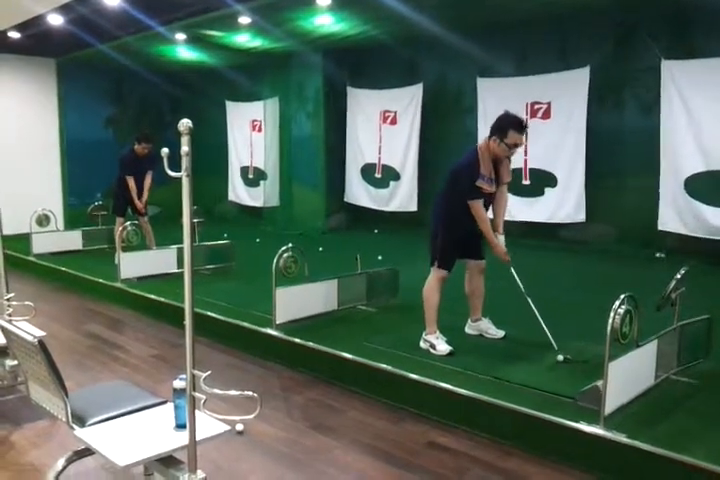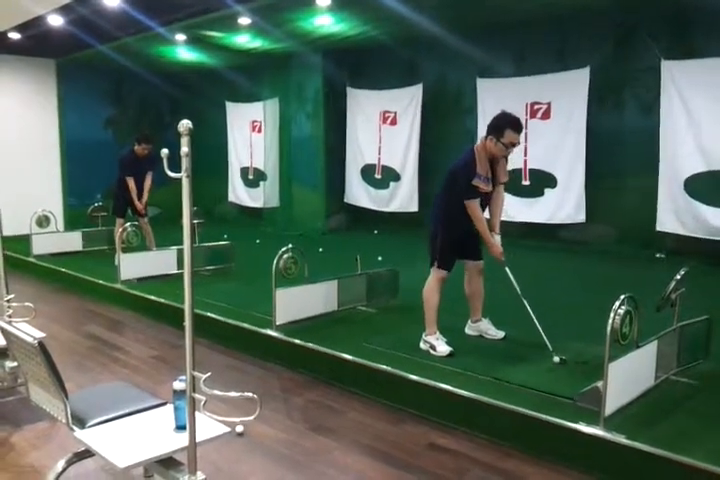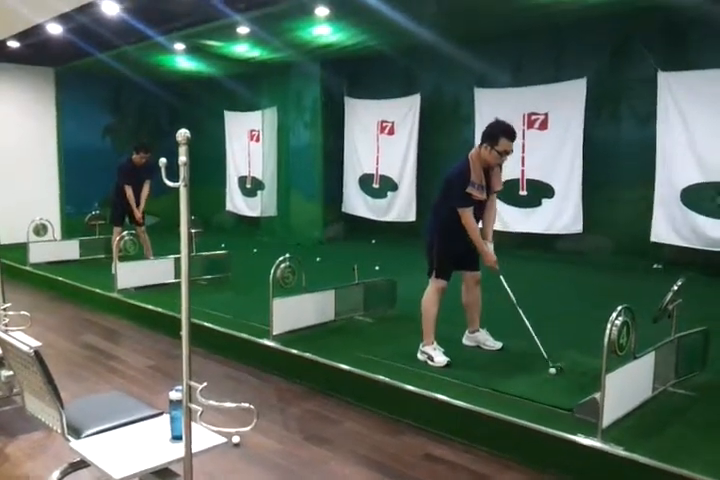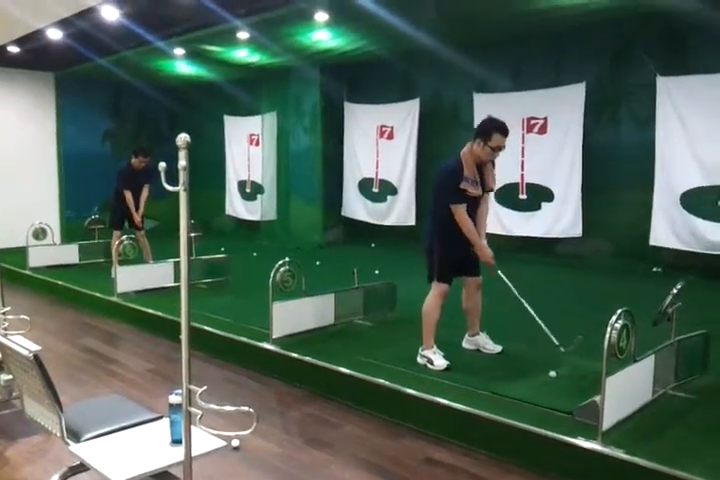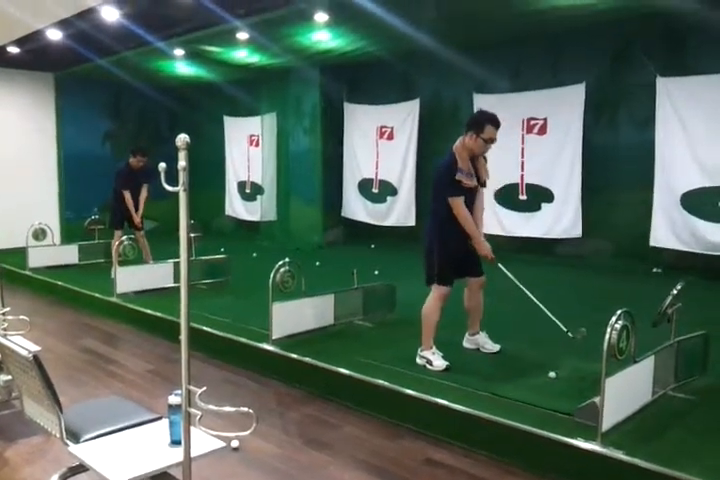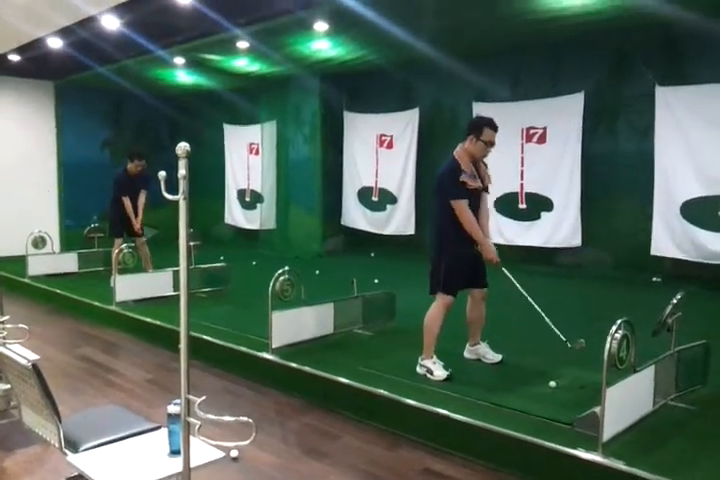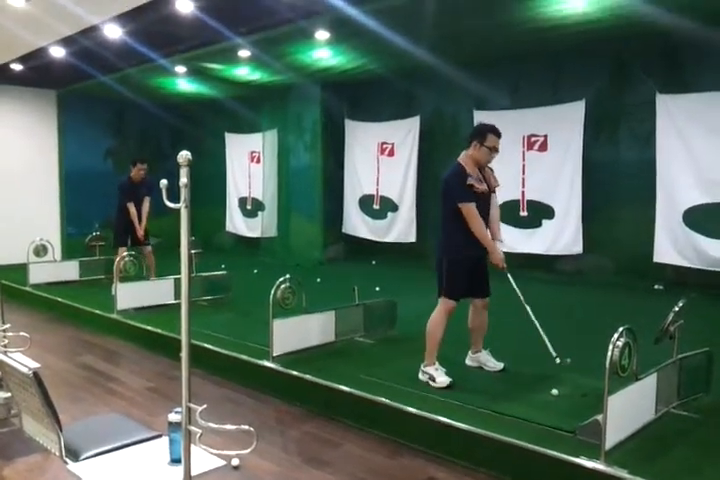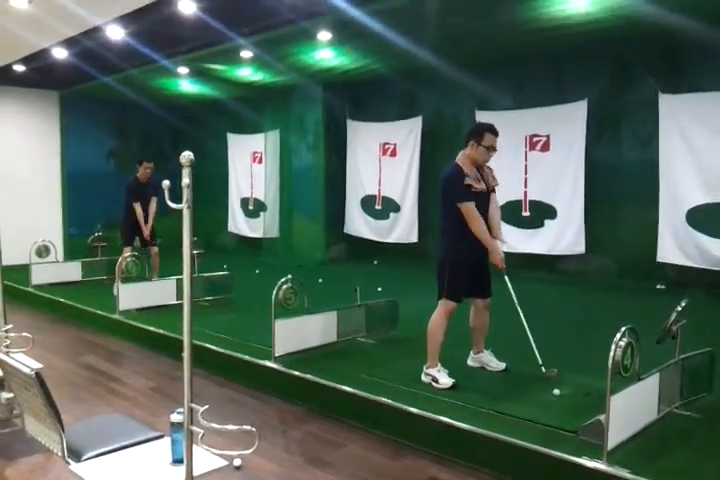
dt=0.2s
person 1, frame 1
left shoulder: (502, 158)
right shoulder: (470, 166)
left elbow: (501, 192)
right elbow: (477, 209)
left wrist: (499, 232)
right wrist: (495, 244)
left hip: (469, 222)
right hip: (448, 220)
left knee: (477, 266)
right knee: (439, 273)
left ankle: (476, 321)
right ankle: (430, 334)
person 1, frame 2
left shoulder: (499, 158)
right shoulder: (466, 166)
left elbow: (498, 192)
right elbow: (473, 208)
left wrist: (496, 232)
right wrist: (490, 244)
left hip: (468, 222)
right hip: (446, 221)
left knee: (476, 267)
right knee: (439, 273)
left ankle: (476, 322)
right ankle: (430, 335)
person 1, frame 3
left shoulder: (494, 167)
right shoulder: (460, 174)
left elbow: (491, 202)
right elbow: (466, 217)
left wrist: (488, 241)
right wrist: (484, 252)
left hip: (466, 233)
right hip: (443, 231)
left knee: (473, 278)
right knee: (438, 283)
left ankle: (473, 332)
right ankle: (427, 345)
person 1, frame 4
left shoulder: (487, 165)
right shoulder: (453, 171)
left elbow: (483, 201)
right elbow: (460, 215)
left wrist: (482, 239)
right wrist: (480, 247)
left hip: (465, 235)
right hip: (443, 235)
left knee: (474, 282)
right knee: (440, 288)
left ankle: (473, 336)
right ankle: (427, 349)
person 1, frame 5
left shoulder: (479, 161)
right shoulder: (449, 166)
left elbow: (478, 198)
right elbow: (459, 208)
left wrist: (479, 236)
right wrist: (479, 241)
left hip: (465, 235)
right hip: (443, 236)
left knee: (477, 281)
right knee: (440, 290)
left ankle: (473, 335)
right ankle: (426, 350)
person 1, frame 6
left shoulder: (479, 167)
right shoulder: (451, 170)
left elbow: (482, 204)
right elbow: (463, 212)
left wrist: (486, 240)
right wrist: (485, 245)
left hip: (471, 244)
right hip: (450, 245)
left knee: (479, 293)
right knee: (444, 299)
left ankle: (474, 345)
right ankle: (426, 359)
person 1, frame 7
left shoulder: (486, 174)
right shoulder: (457, 175)
left elbow: (493, 207)
right elbow: (471, 216)
left wrist: (497, 242)
right wrist: (492, 248)
left hip: (476, 250)
right hip: (454, 251)
left knee: (481, 301)
right knee: (447, 304)
left ankle: (476, 353)
right ankle: (429, 366)
person 1, frame 8
left shoulder: (485, 173)
right shoulder: (454, 175)
left elbow: (492, 206)
right elbow: (471, 215)
left wrist: (497, 241)
right wrist: (492, 247)
left hip: (478, 250)
right hip: (455, 251)
left knee: (483, 302)
right knee: (447, 305)
left ankle: (478, 353)
right ankle: (431, 367)
person 2, frame 1
left shoulder: (151, 157)
right shoulder: (126, 158)
left elbow: (148, 177)
right elbow: (130, 181)
left wrist: (144, 197)
right wrist: (135, 201)
left hip: (139, 192)
right hip: (122, 192)
left knee: (144, 220)
right knee: (120, 220)
left ankle: (153, 249)
right ankle: (118, 252)
person 2, frame 2
left shoulder: (151, 158)
right shoulder: (126, 158)
left elbow: (148, 177)
right elbow: (130, 181)
left wrist: (145, 197)
right wrist: (135, 202)
left hip: (139, 193)
right hip: (123, 192)
left knee: (144, 221)
right knee: (120, 221)
left ankle: (153, 249)
right ankle: (118, 253)
person 2, frame 3
left shoulder: (148, 167)
right shoulder: (124, 167)
left elbow: (146, 186)
right elbow: (128, 190)
left wrist: (141, 206)
right wrist: (135, 210)
left hip: (137, 202)
right hip: (120, 201)
left knee: (142, 230)
right knee: (117, 230)
left ankle: (150, 258)
right ankle: (115, 262)
person 2, frame 4
left shoulder: (147, 171)
right shoulder: (124, 171)
left elbow: (145, 190)
right elbow: (127, 195)
left wrist: (140, 211)
right wrist: (134, 215)
left hip: (137, 205)
right hip: (120, 205)
left knee: (141, 234)
right knee: (117, 234)
left ankle: (150, 262)
right ankle: (115, 266)
person 2, frame 5
left shoulder: (146, 170)
right shoulder: (122, 171)
left elbow: (144, 190)
right elbow: (126, 195)
left wrist: (140, 211)
right wrist: (133, 215)
left hip: (135, 205)
right hip: (119, 205)
left knee: (140, 234)
right knee: (118, 234)
left ankle: (150, 263)
right ankle: (115, 267)
person 2, frame 6
left shoulder: (144, 176)
right shoulder: (120, 178)
left elbow: (142, 196)
right elbow: (126, 201)
left wrist: (139, 218)
right wrist: (133, 221)
left hip: (134, 212)
right hip: (118, 212)
left knee: (141, 241)
right knee: (118, 242)
left ankle: (150, 271)
right ankle: (114, 275)
person 2, frame 7
left shoulder: (147, 184)
right shoulder: (125, 185)
left elbow: (146, 204)
right elbow: (131, 207)
left wrist: (143, 225)
right wrist: (137, 228)
left hip: (139, 221)
right hip: (123, 221)
left knee: (148, 250)
right knee: (122, 251)
left ankle: (152, 279)
right ankle: (116, 283)
person 2, frame 8
left shoulder: (154, 184)
right shoulder: (131, 185)
left elbow: (153, 204)
right elbow: (137, 208)
left wrist: (149, 225)
right wrist: (143, 229)
left hip: (147, 221)
right hip: (131, 222)
left knee: (155, 251)
right knee: (127, 252)
left ankle: (155, 279)
